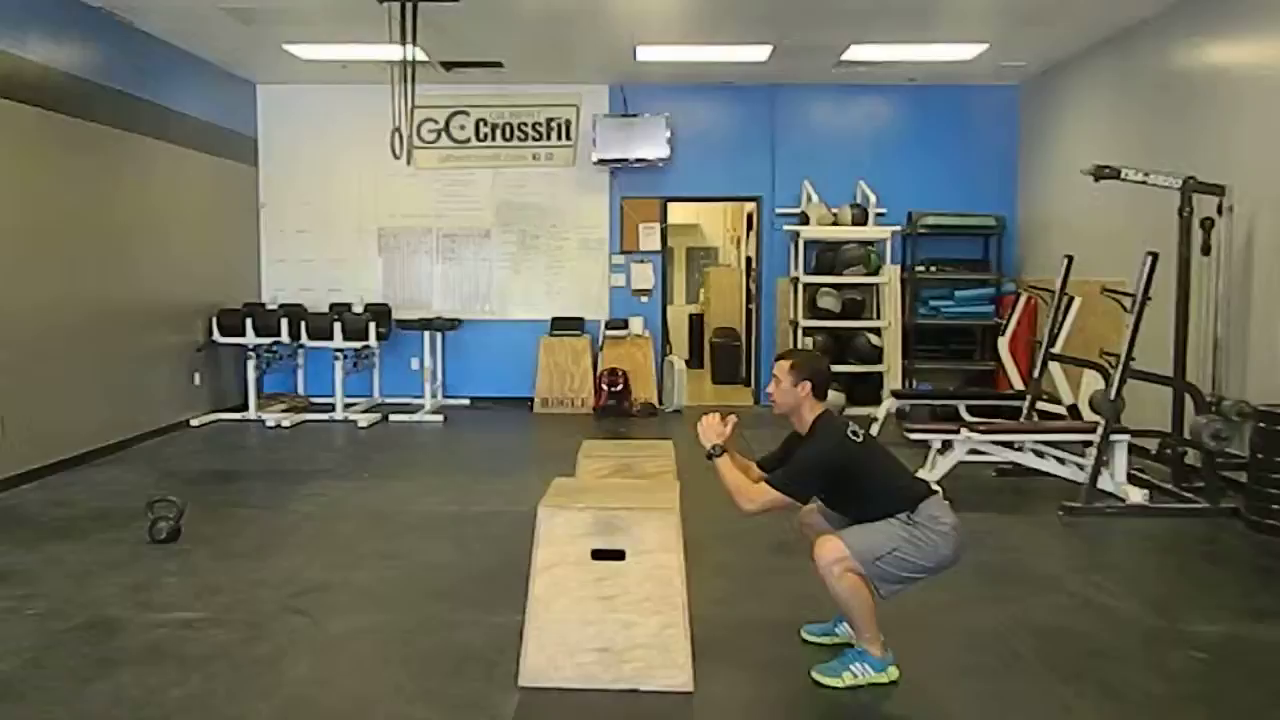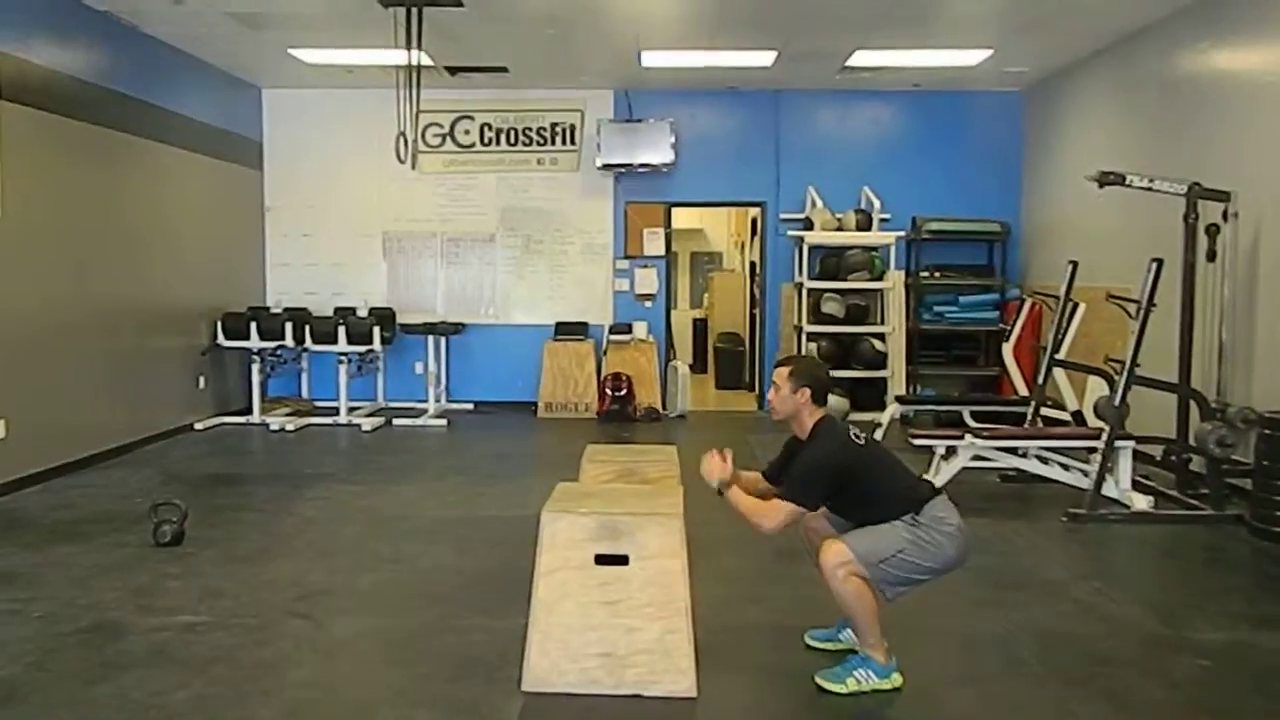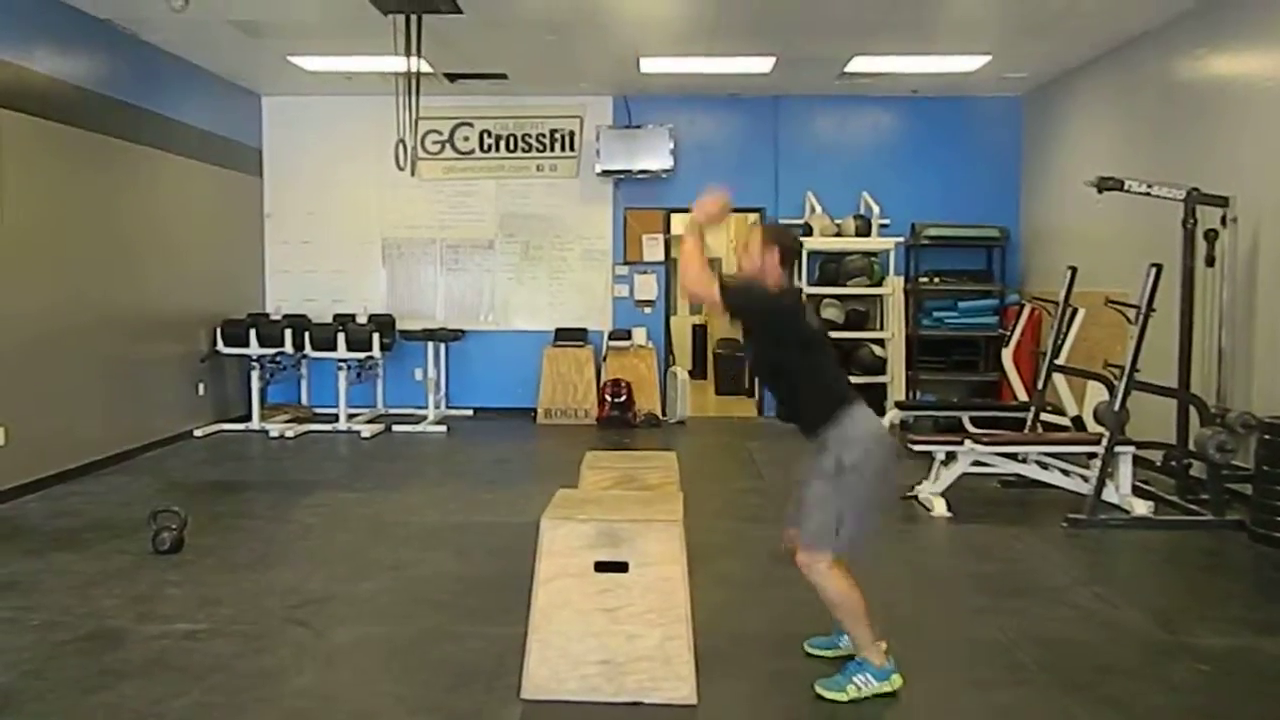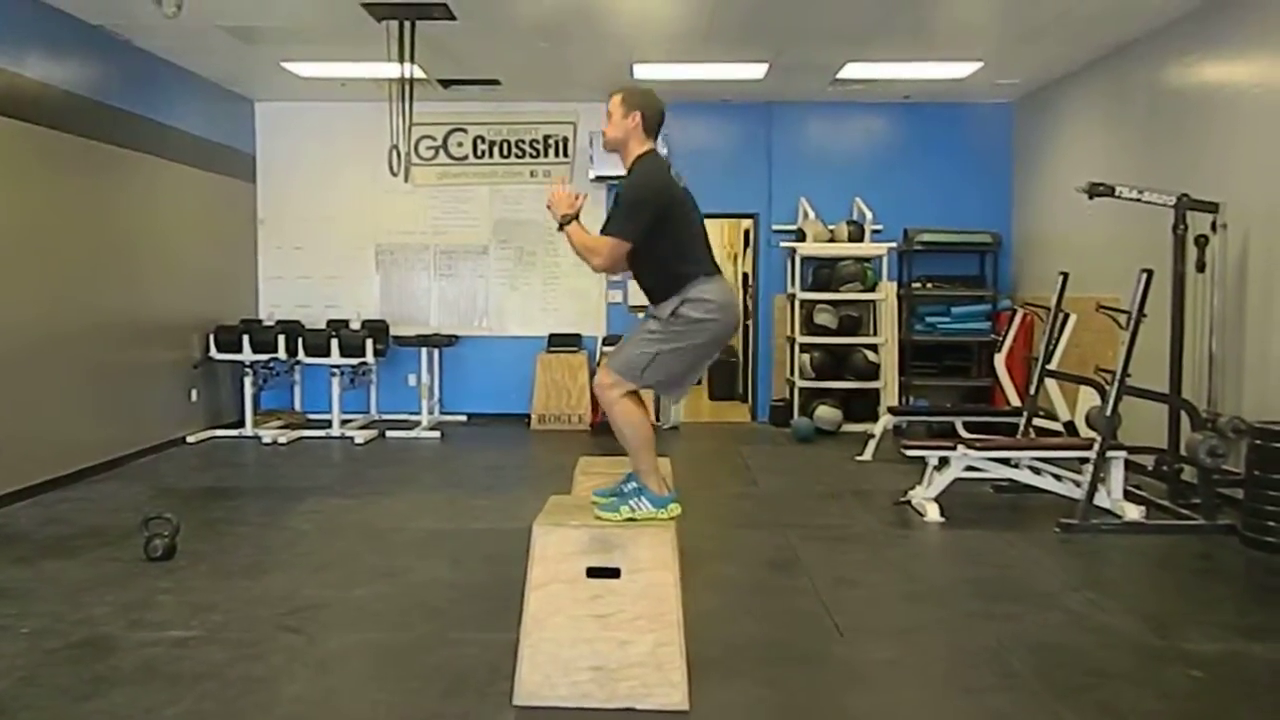
dt=0.7s
person 1, frame 1
left shoulder: (825, 447)
right shoulder: (814, 434)
left elbow: (751, 500)
right elbow: (755, 475)
left wrist: (715, 450)
right wrist: (724, 447)
left hip: (930, 532)
right hip: (908, 518)
left knee: (830, 555)
right knee: (812, 519)
left ankle: (874, 656)
right ankle: (855, 621)
person 1, frame 2
left shoulder: (826, 453)
right shoulder: (811, 440)
left elbow: (770, 519)
right elbow: (764, 484)
left wrist: (723, 485)
right wrist: (731, 475)
left hip: (935, 532)
right hip: (910, 519)
left knee: (835, 559)
right knee: (815, 526)
left ankle: (877, 662)
right ankle: (857, 628)
person 1, frame 3
left shoulder: (774, 308)
right shoulder: (774, 304)
left elbow: (695, 291)
right elbow: (710, 288)
left wrist: (694, 232)
right wrist: (701, 230)
left hip: (853, 442)
right hip: (840, 438)
left knee: (814, 558)
right knee: (800, 538)
left ankle: (876, 666)
right ankle: (857, 636)
person 1, frame 4
left shoulder: (643, 183)
right shoulder: (651, 178)
left elbow: (603, 258)
right elbow: (618, 259)
left wrist: (566, 220)
right wrist: (575, 221)
left hip: (698, 307)
right hip: (694, 303)
left knee: (610, 385)
right knee: (618, 382)
left ankle: (656, 494)
right ankle: (646, 480)
